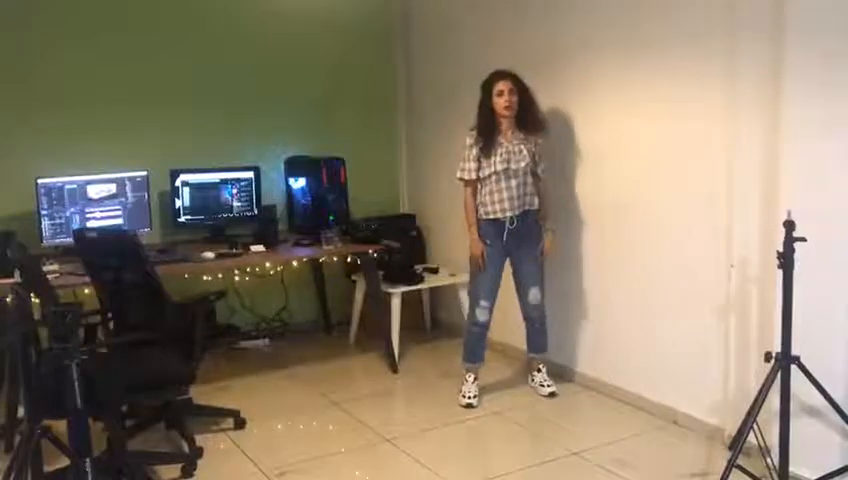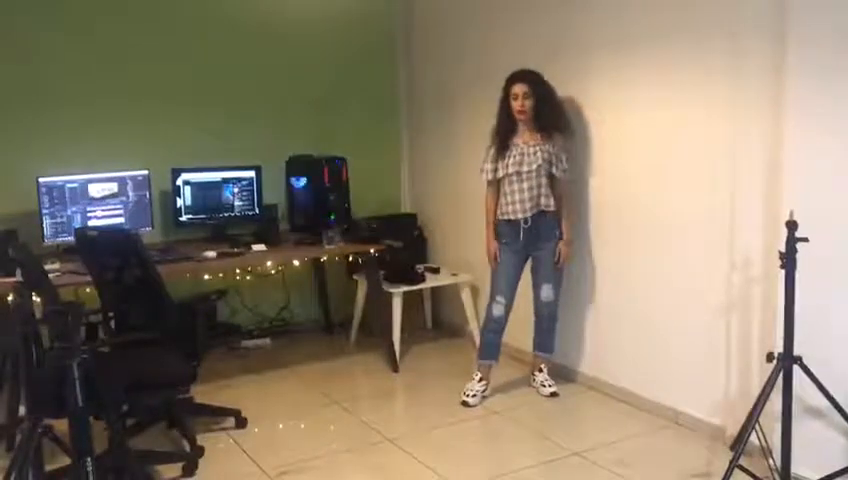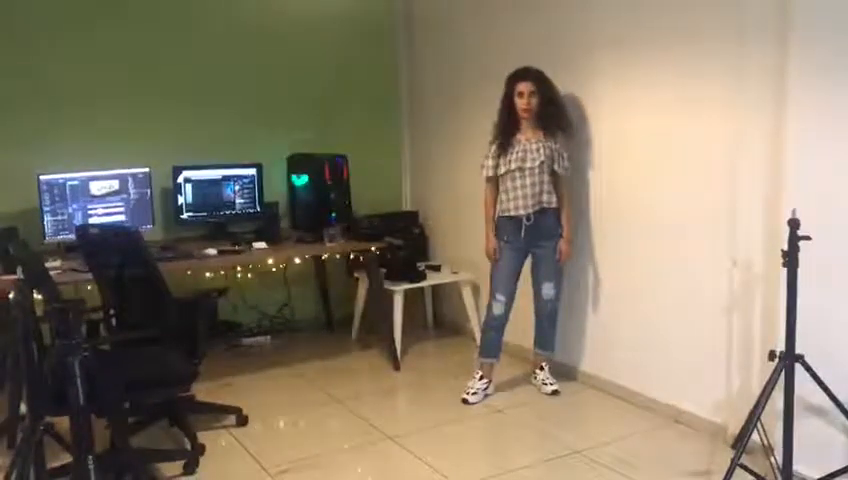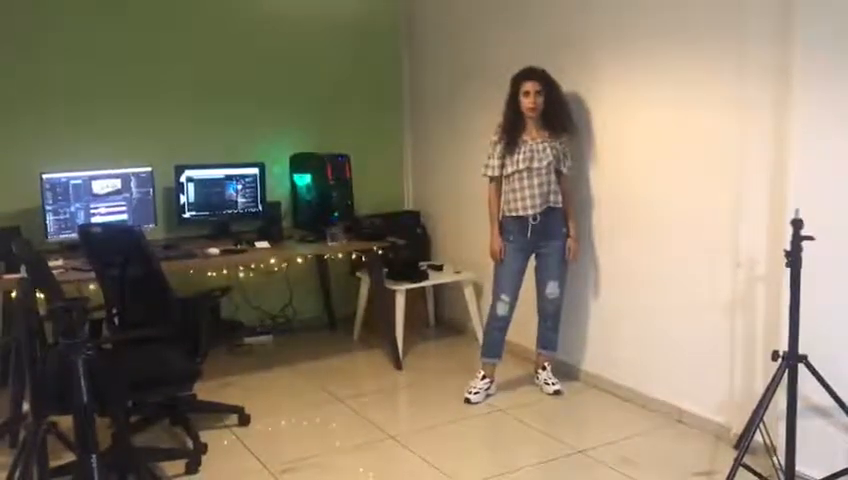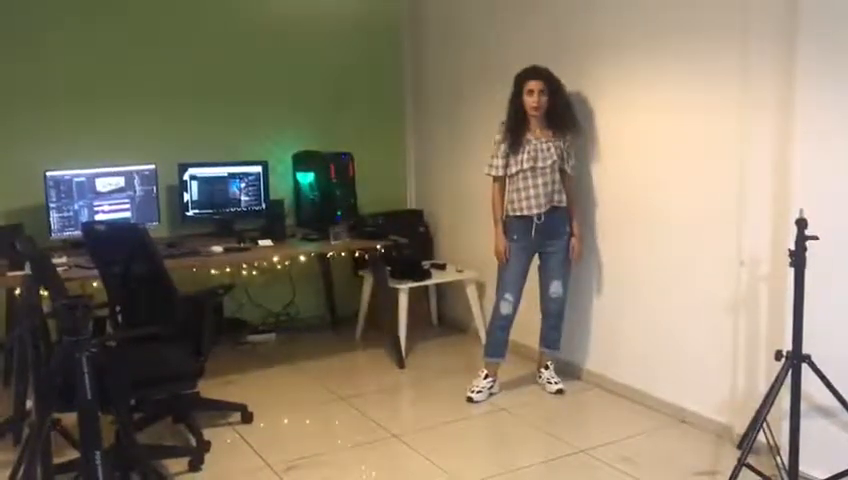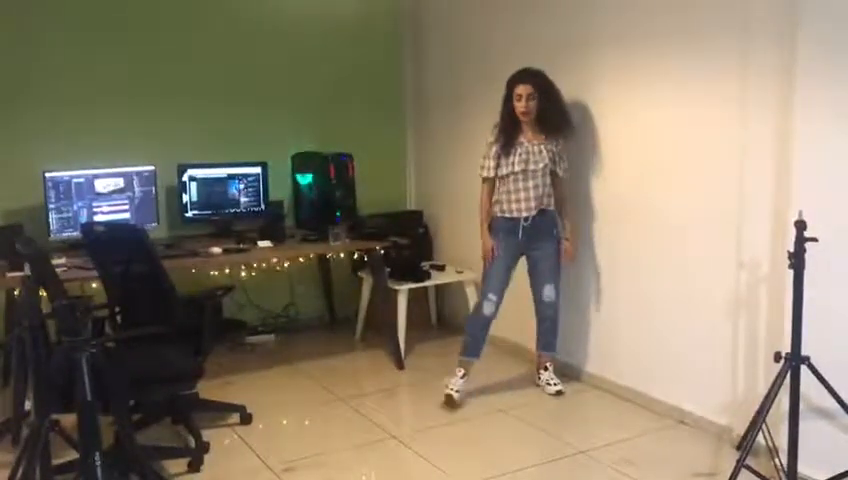
dt=0.7s
person 1, frame 1
left shoulder: (531, 139)
right shoulder: (477, 140)
left elbow: (538, 187)
right elbow: (469, 191)
left wrist: (546, 229)
right wrist: (473, 235)
left hip: (526, 228)
right hip: (491, 230)
left knee: (534, 303)
right knee: (481, 307)
left ankle: (537, 370)
right ankle: (470, 378)
person 1, frame 2
left shoulder: (552, 141)
right shoulder: (500, 143)
left elbow: (560, 191)
right elbow: (492, 192)
left wrist: (565, 236)
right wrist: (490, 236)
left hip: (545, 229)
right hip: (510, 231)
left knee: (547, 303)
right knee: (499, 305)
left ankle: (540, 370)
right ankle: (481, 377)
person 1, frame 3
left shoulder: (554, 139)
right shoulder: (501, 140)
left elbow: (561, 189)
right elbow: (491, 189)
left wrist: (566, 233)
right wrist: (489, 233)
left hip: (546, 227)
right hip: (510, 228)
left knee: (548, 301)
right knee: (499, 303)
left ankle: (541, 369)
right ankle: (484, 376)
person 1, frame 4
left shoulder: (557, 139)
right shoulder: (504, 139)
left elbow: (564, 187)
right elbow: (494, 188)
left wrist: (572, 231)
right wrist: (495, 233)
left hip: (552, 228)
right hip: (515, 228)
left knee: (551, 301)
right knee: (502, 303)
left ankle: (543, 367)
right ankle: (486, 376)
person 1, frame 5
left shoulder: (562, 138)
right shoulder: (508, 138)
left elbow: (568, 185)
right elbow: (498, 187)
left wrist: (576, 229)
right wrist: (499, 233)
left hip: (556, 226)
right hip: (519, 227)
left knee: (555, 300)
right knee: (506, 302)
left ankle: (546, 367)
right ankle: (489, 375)
person 1, frame 6
left shoulder: (554, 140)
right shoulder: (500, 139)
left elbow: (559, 188)
right elbow: (488, 187)
left wrist: (567, 231)
right wrist: (485, 233)
left hip: (543, 229)
right hip: (506, 229)
left knee: (549, 303)
right knee: (487, 303)
left ankle: (545, 368)
right ankle: (462, 373)
